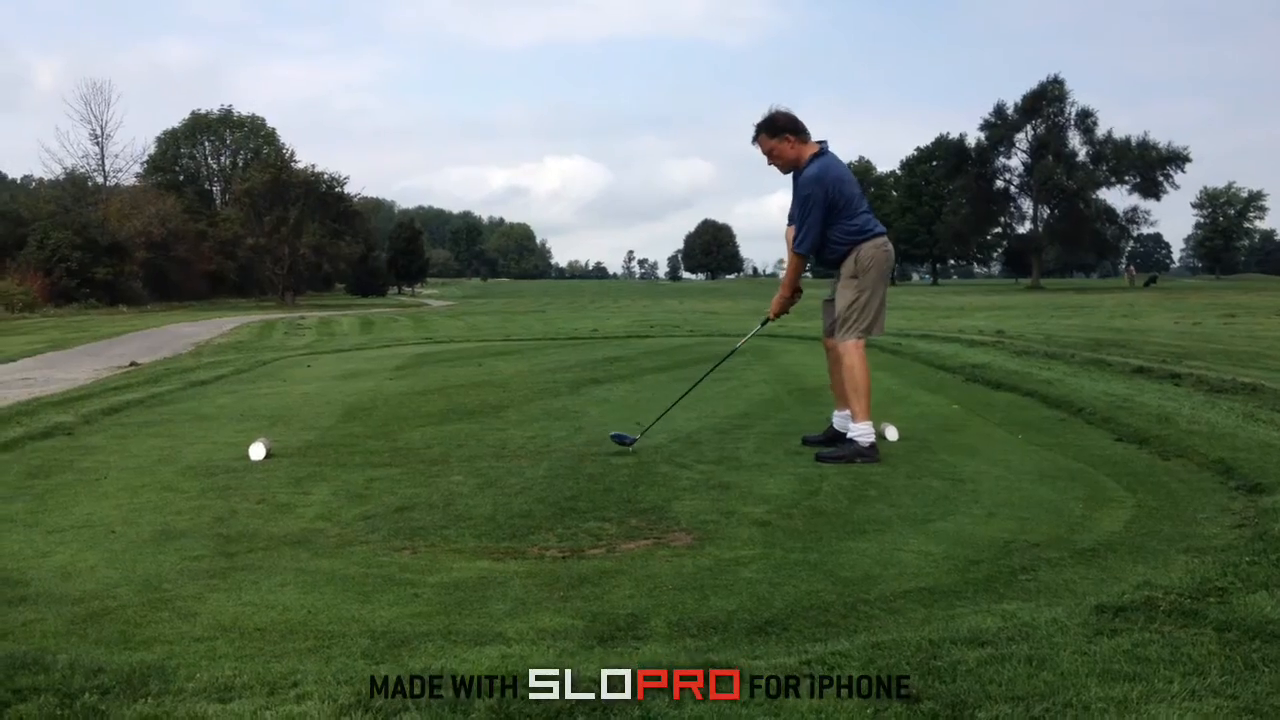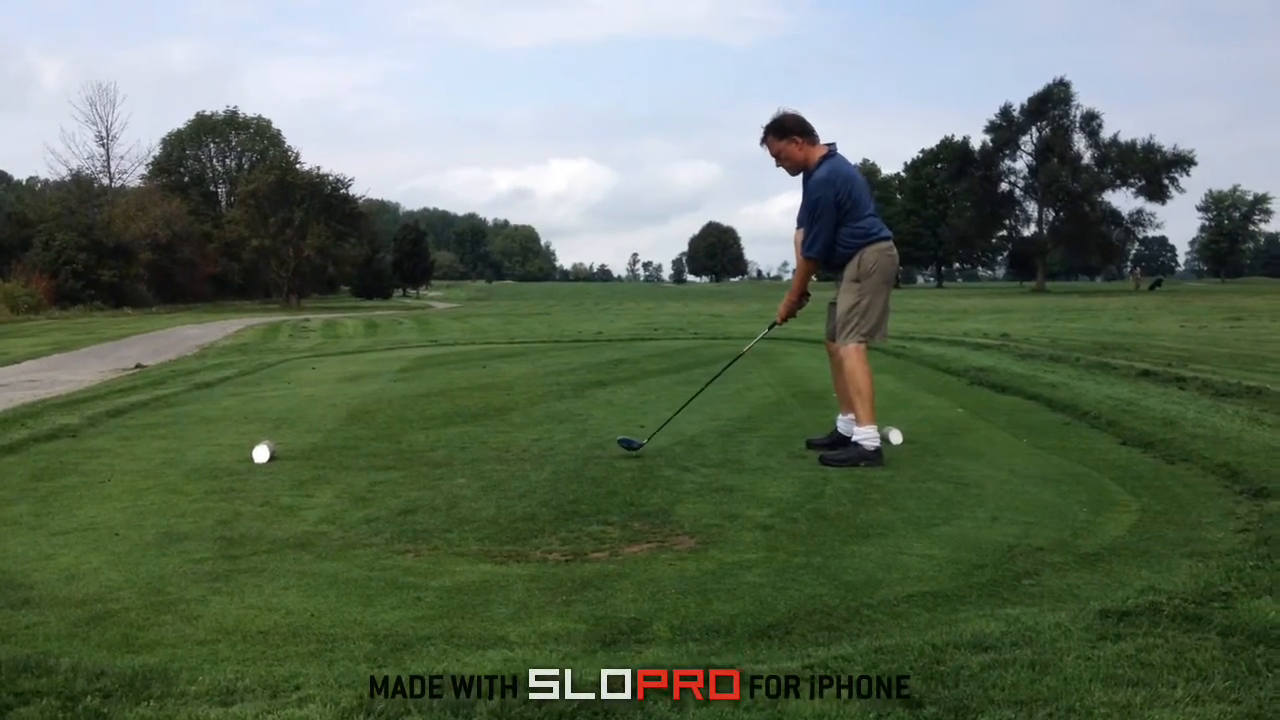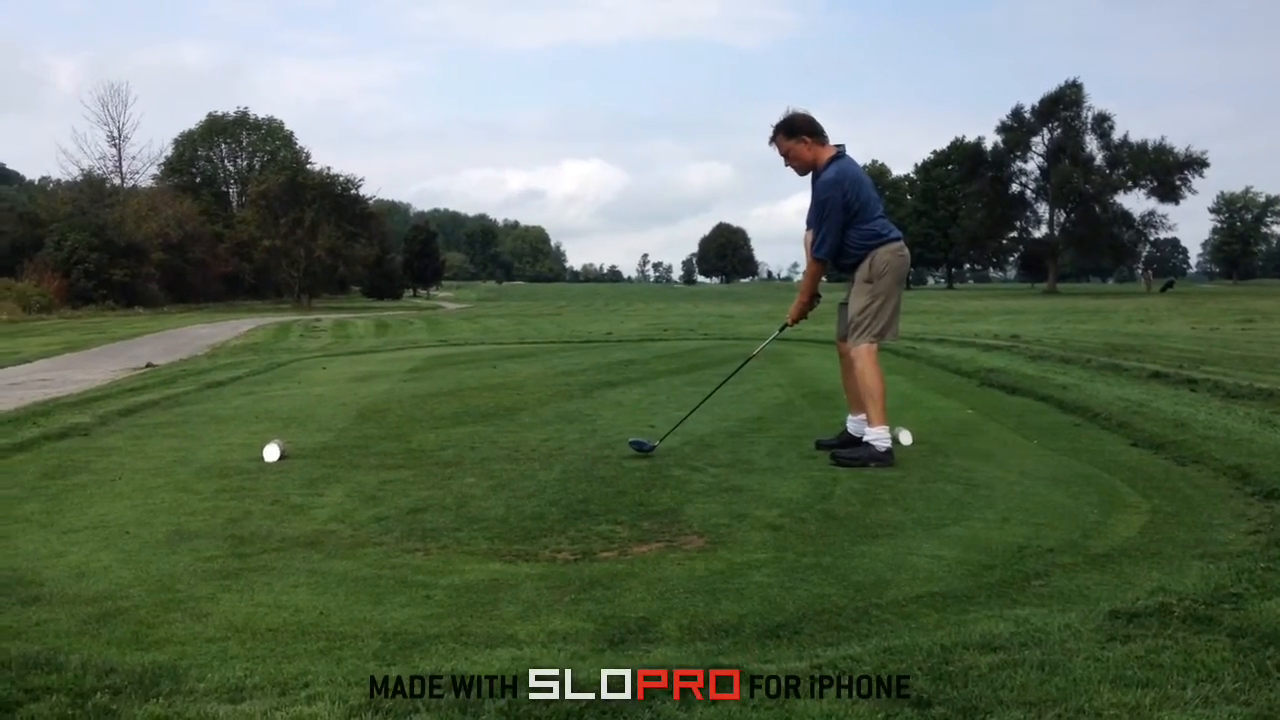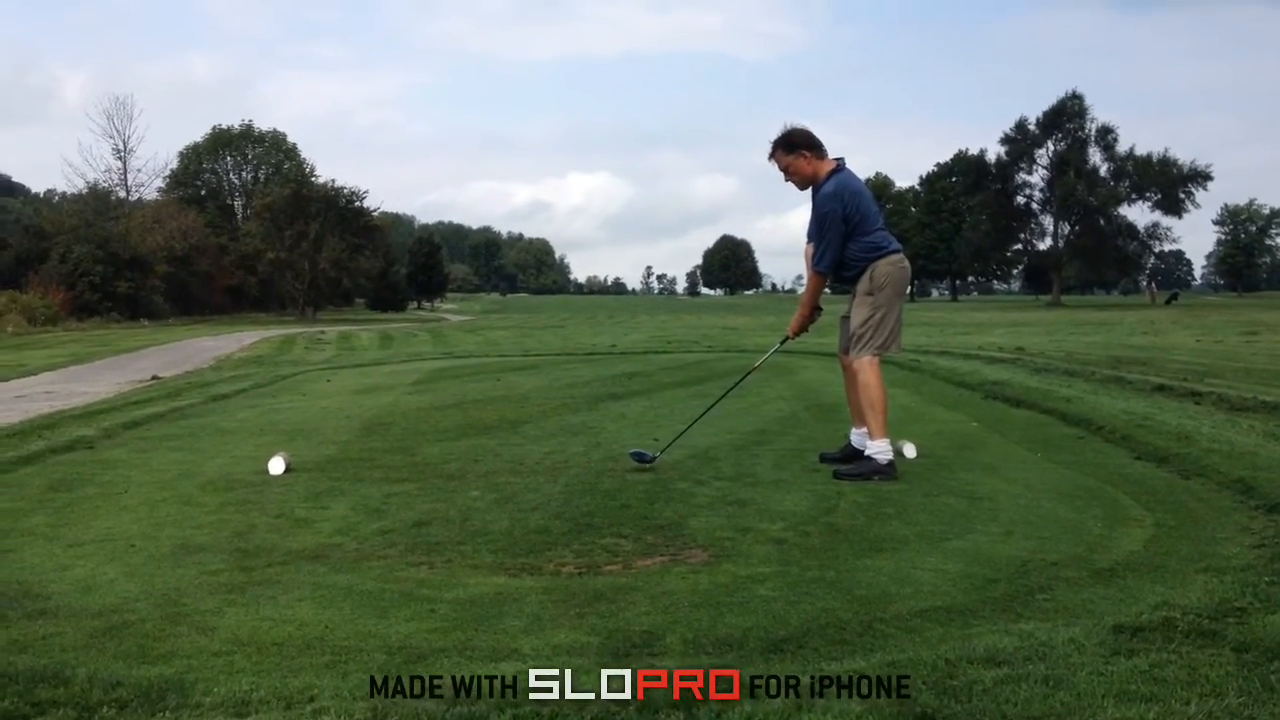
dt=1s
person 1, frame 1
left shoulder: (814, 177)
right shoulder: (811, 166)
left elbow: (804, 246)
right elbow: (795, 228)
left wrist: (784, 294)
right wrist: (791, 283)
left hip: (864, 256)
right hip: (853, 258)
left knee: (849, 341)
right knee: (833, 340)
left ankle: (863, 439)
right ankle: (843, 425)
person 1, frame 2
left shoulder: (824, 179)
right shoulder: (820, 169)
left elbow: (814, 249)
right elbow: (804, 232)
left wrist: (792, 297)
right wrist: (800, 287)
left hip: (868, 259)
right hip: (858, 261)
left knee: (851, 345)
right knee: (835, 344)
left ankle: (868, 442)
right ankle: (847, 428)
person 1, frame 3
left shoulder: (832, 180)
right shoulder: (832, 168)
left elbow: (823, 250)
right elbow: (813, 233)
left wrist: (803, 299)
right wrist: (809, 286)
left hip: (879, 260)
right hip: (870, 261)
left knee: (862, 345)
right knee: (846, 344)
left ankle: (878, 443)
right ankle: (857, 429)
person 1, frame 4
left shoulder: (831, 194)
right shoulder: (832, 181)
left elbow: (824, 263)
right elbow: (814, 246)
left wrist: (804, 312)
right wrist: (811, 300)
left hip: (880, 272)
right hip: (871, 273)
left knee: (864, 358)
right knee: (848, 356)
left ankle: (880, 455)
right ankle: (861, 442)
